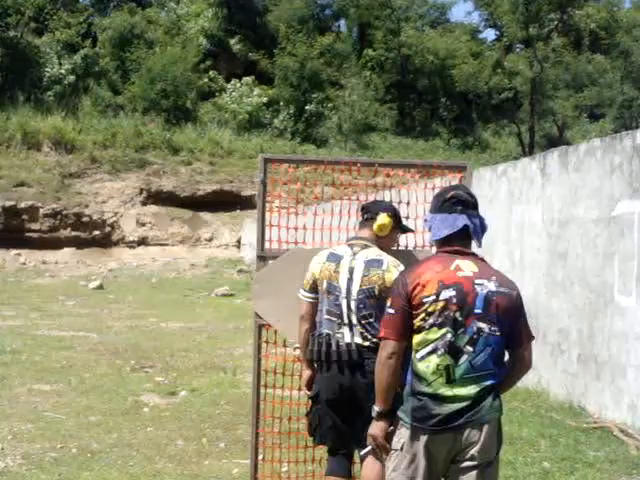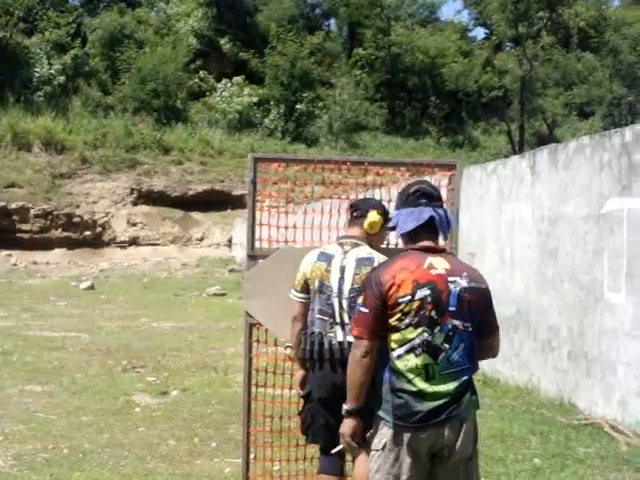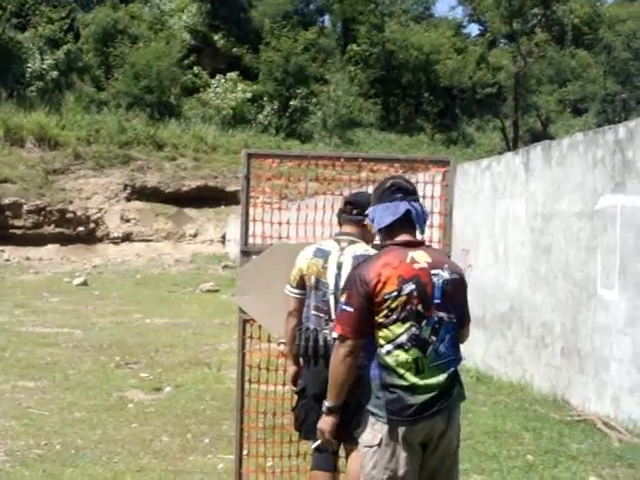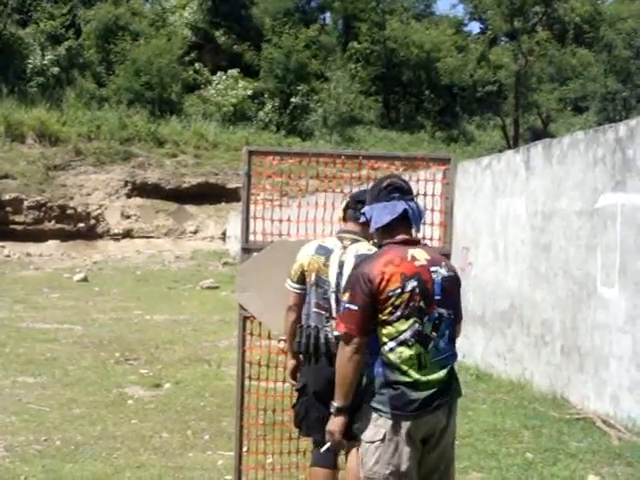
dt=0.3s
person 1, frame 1
left shoulder: (413, 278)
right shoulder: (503, 286)
left elbow: (390, 353)
right elbow: (523, 359)
left wrist: (380, 414)
left hip: (423, 419)
right hip: (480, 420)
person 1, frame 2
left shoulder: (385, 276)
right shoulder: (472, 278)
left elbow: (364, 351)
right elbow: (490, 348)
left wrist: (352, 412)
left hip: (402, 417)
right hip: (456, 414)
person 1, frame 3
left shoulder: (368, 273)
right shoulder: (450, 270)
left elbow: (347, 348)
right elbow: (462, 335)
left wrist: (332, 409)
left hip: (393, 413)
right hip: (444, 406)
person 1, frame 4
left shoulder: (370, 271)
right shoulder: (444, 267)
left elbow: (352, 346)
left wrist: (339, 409)
left hip: (394, 408)
right hip: (442, 401)
person 2, frame 1
left shoulder: (322, 260)
right shoulder: (390, 268)
left elbow: (306, 317)
left wrist: (308, 365)
left hip: (331, 368)
right hip: (373, 368)
left knee: (338, 449)
person 2, frame 2
left shoulder: (313, 260)
right shoulder: (380, 265)
left elbow: (298, 318)
left wrist: (299, 365)
left hip: (323, 366)
left knee: (329, 447)
right knee: (365, 446)
person 2, frame 3
left shoulder: (309, 256)
left elbow: (294, 313)
left wrist: (293, 361)
left hip: (317, 363)
left knee: (323, 443)
right knee: (359, 442)
person 2, frame 4
left shoulder: (310, 251)
left elbow: (294, 307)
left wrist: (292, 354)
left hip: (318, 358)
left knee: (323, 440)
right knee: (358, 439)
